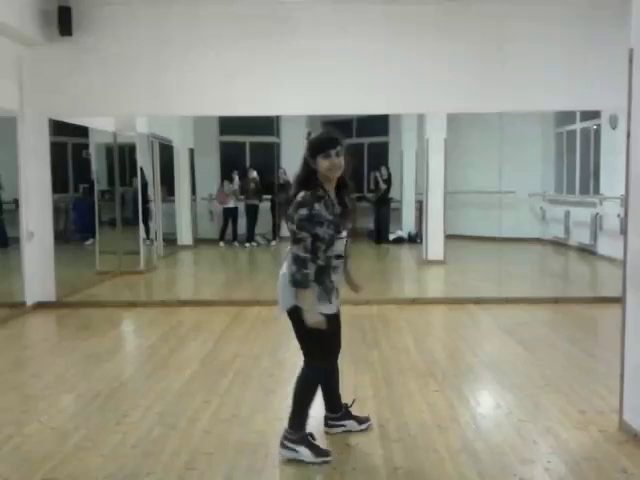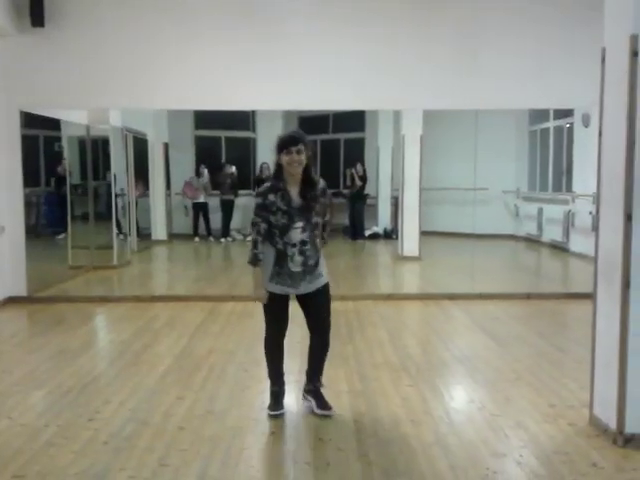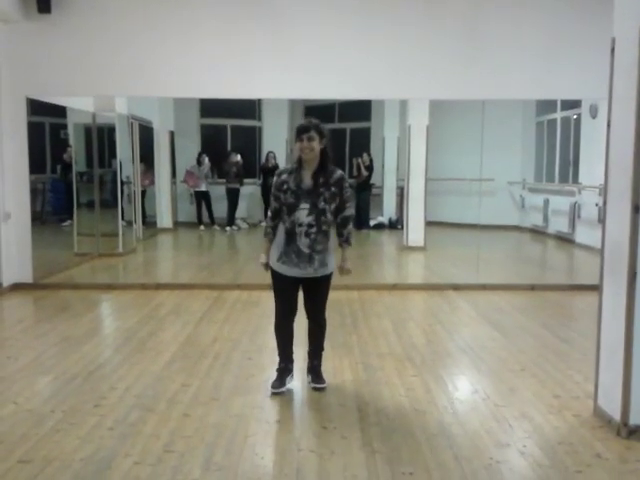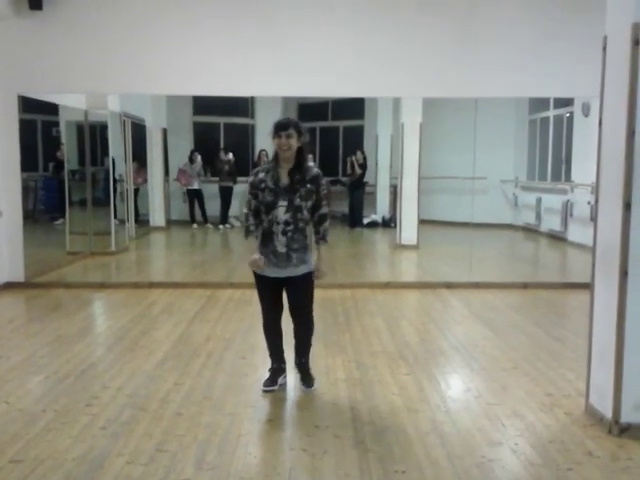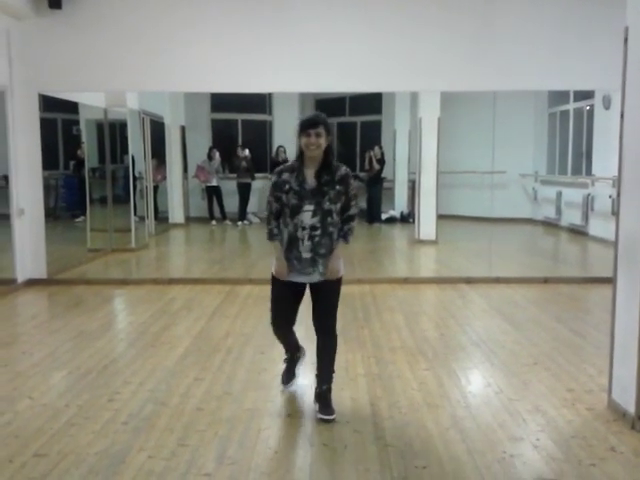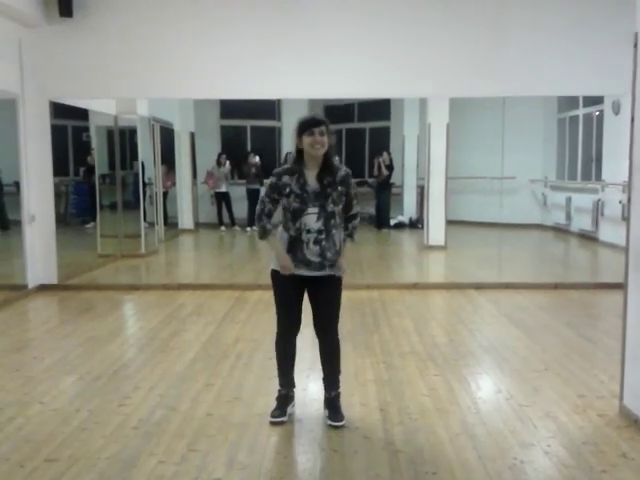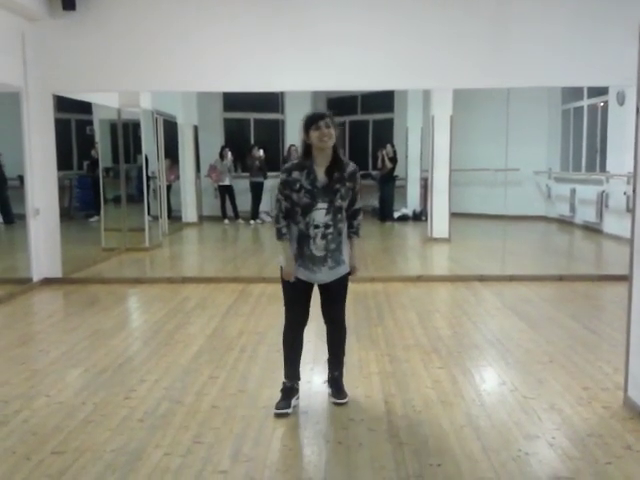
dt=0.5s
person 1, frame 1
left shoulder: (340, 195)
right shoulder: (307, 202)
right elbow: (302, 257)
left wrist: (347, 274)
right wrist: (308, 306)
left hip: (326, 289)
right hip: (304, 292)
left knee: (329, 354)
right knee: (317, 360)
left ankle: (335, 414)
right ankle: (294, 436)
person 1, frame 2
left shoulder: (319, 188)
right shoulder: (266, 194)
right elbow: (259, 240)
left wrist: (320, 256)
right wrist: (258, 282)
left hip: (313, 275)
right hip: (276, 277)
left knee: (322, 331)
right knee: (275, 334)
left ankle: (313, 389)
right ankle: (277, 392)
person 1, frame 3
left shoulder: (337, 179)
right shoulder: (283, 177)
left elbow: (345, 218)
right elbow: (273, 216)
left wrist: (344, 257)
right wrist: (266, 251)
left hip: (319, 262)
right hip: (284, 260)
left knee: (317, 316)
right knee: (284, 315)
left ankle: (315, 368)
right ankle: (284, 369)
person 1, frame 4
left shoulder: (313, 176)
right shoulder: (260, 175)
left elbow: (321, 218)
right elbow: (252, 215)
left wrist: (319, 257)
right wrist: (254, 251)
left hip: (301, 261)
right hip: (266, 261)
left knee: (303, 316)
right knee: (271, 317)
left ankle: (303, 365)
right ankle: (277, 370)
person 1, frame 5
left shoulder: (341, 175)
right shoulder: (283, 175)
left elbow: (349, 219)
right elbow: (273, 218)
left wrist: (336, 256)
right wrist: (279, 257)
left hip: (326, 266)
right hip: (289, 264)
left knee: (326, 328)
right knee: (280, 322)
left ankle: (324, 393)
right ankle: (294, 354)
person 1, frame 6
left shoulder: (341, 176)
right shoulder: (282, 177)
left elbow: (351, 216)
right elbow: (263, 216)
left wrist: (343, 255)
right wrist: (280, 254)
left hip: (328, 269)
right hip: (288, 267)
left knee: (328, 333)
right knee: (286, 332)
left ankle: (332, 399)
right ankle: (285, 395)
person 1, frame 7
left shoulder: (349, 171)
right shoulder: (292, 172)
left elbow: (354, 214)
right elbow: (282, 217)
left wrist: (353, 252)
right wrist: (288, 258)
left hip: (335, 262)
right hip: (298, 262)
left knee: (336, 322)
right knee: (294, 323)
left ankle: (335, 379)
right ankle: (290, 387)
